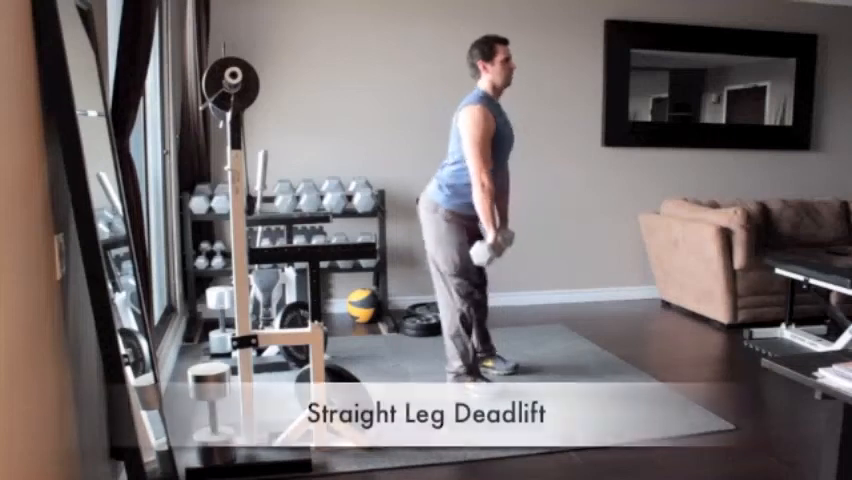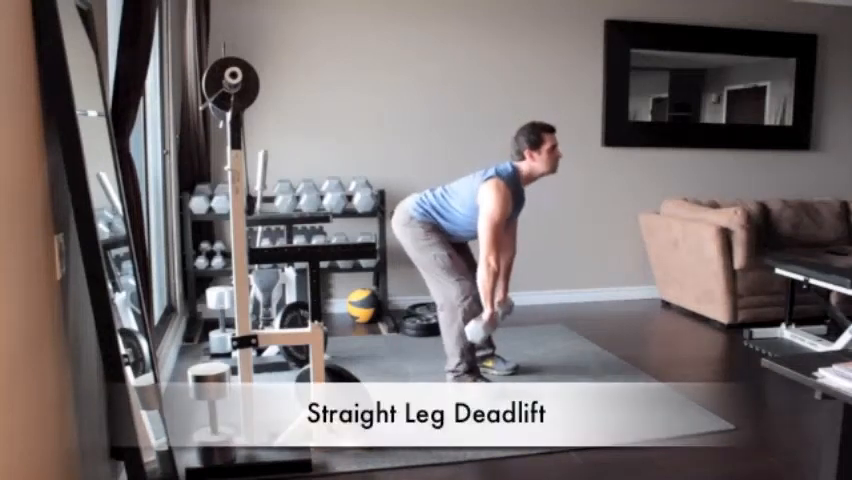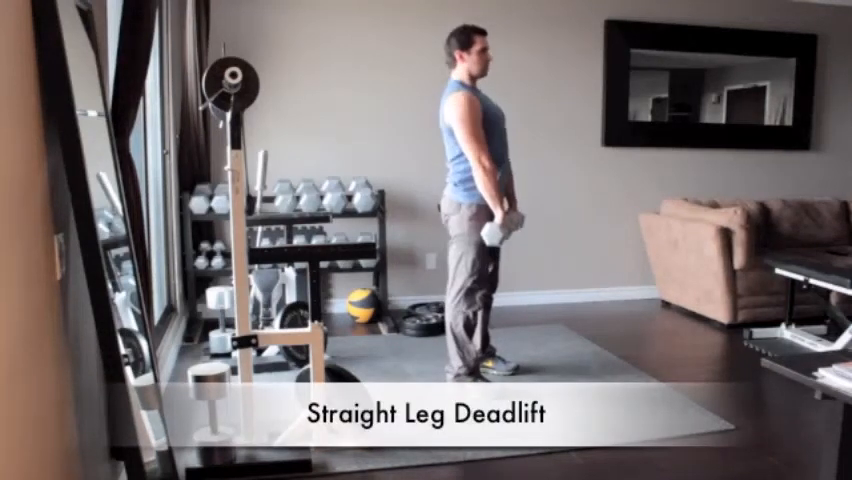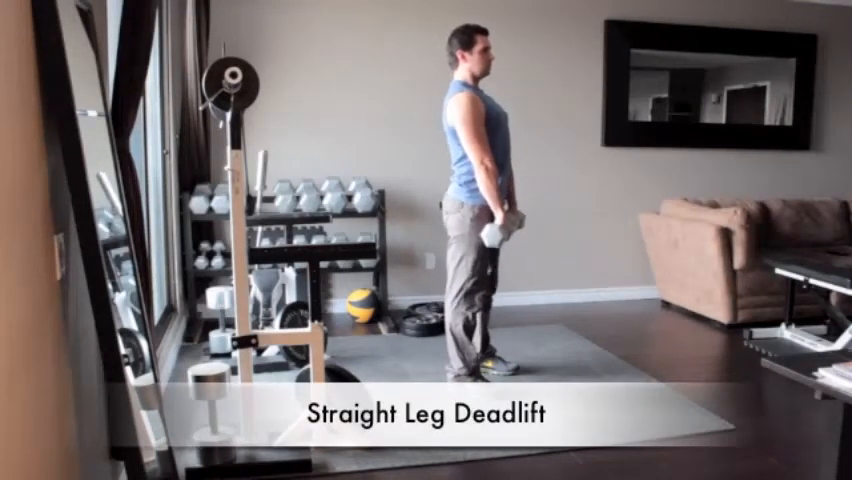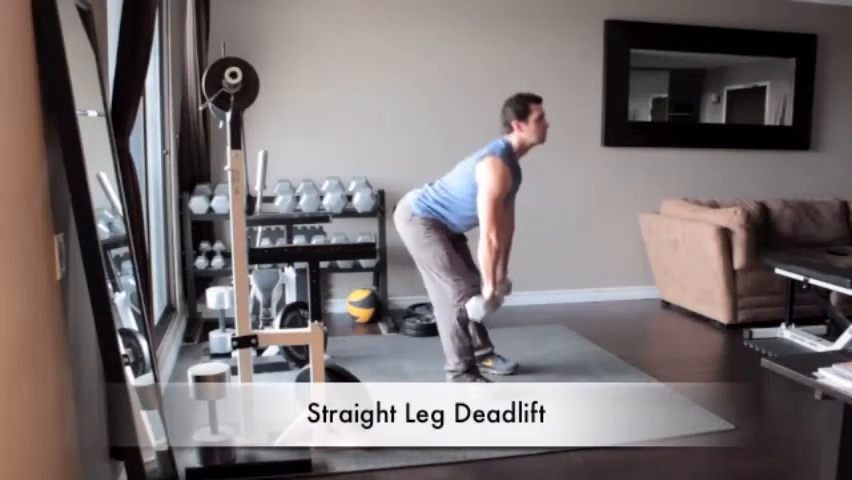
dt=1s
person 1, frame 1
left shoulder: (494, 108)
right shoulder: (477, 111)
left elbow: (500, 172)
right elbow: (480, 180)
left wrist: (503, 222)
right wrist: (491, 230)
left hip: (465, 211)
right hip: (444, 210)
left knee: (475, 286)
right knee: (457, 290)
left ankle: (482, 354)
right ankle: (461, 373)
person 1, frame 2
left shoulder: (515, 185)
right shoulder: (499, 190)
left elbow: (507, 244)
right elbow: (488, 260)
left wrist: (502, 292)
right wrist: (488, 309)
left hip: (440, 225)
right hip: (415, 222)
left knee: (475, 286)
right knee: (459, 293)
left ankle: (483, 356)
right ankle: (461, 374)
person 1, frame 3
left shoulder: (474, 96)
right shoulder: (460, 98)
left elbow: (500, 158)
right elbow: (480, 162)
left wrist: (511, 204)
right wrist: (499, 210)
left hip: (482, 204)
right hip: (468, 206)
left knee: (484, 287)
right knee: (465, 291)
left ankle: (482, 354)
right ankle: (462, 372)
person 1, frame 4
left shoulder: (477, 96)
right shoulder: (463, 99)
left elbow: (501, 160)
right elbow: (482, 164)
left wrist: (511, 205)
right wrist: (500, 212)
left hip: (484, 205)
right hip: (470, 207)
left knee: (483, 287)
right knee: (465, 291)
left ankle: (481, 353)
right ankle: (462, 372)
person 1, frame 5
left shoulder: (510, 160)
right shoulder: (496, 165)
left elbow: (506, 222)
right elbow: (489, 236)
left wrist: (502, 273)
right wrist: (490, 284)
left hip: (442, 221)
right hip: (418, 218)
left knee: (472, 287)
right knee: (455, 292)
left ankle: (481, 354)
right ankle: (460, 373)
